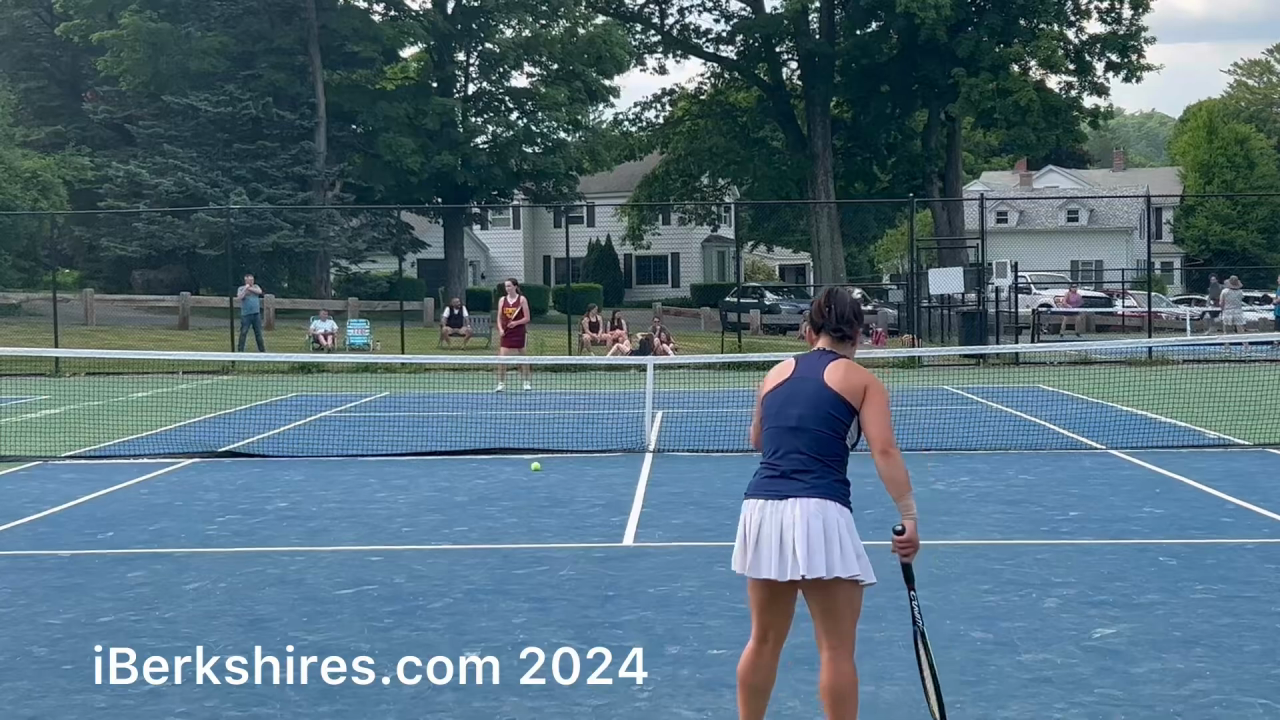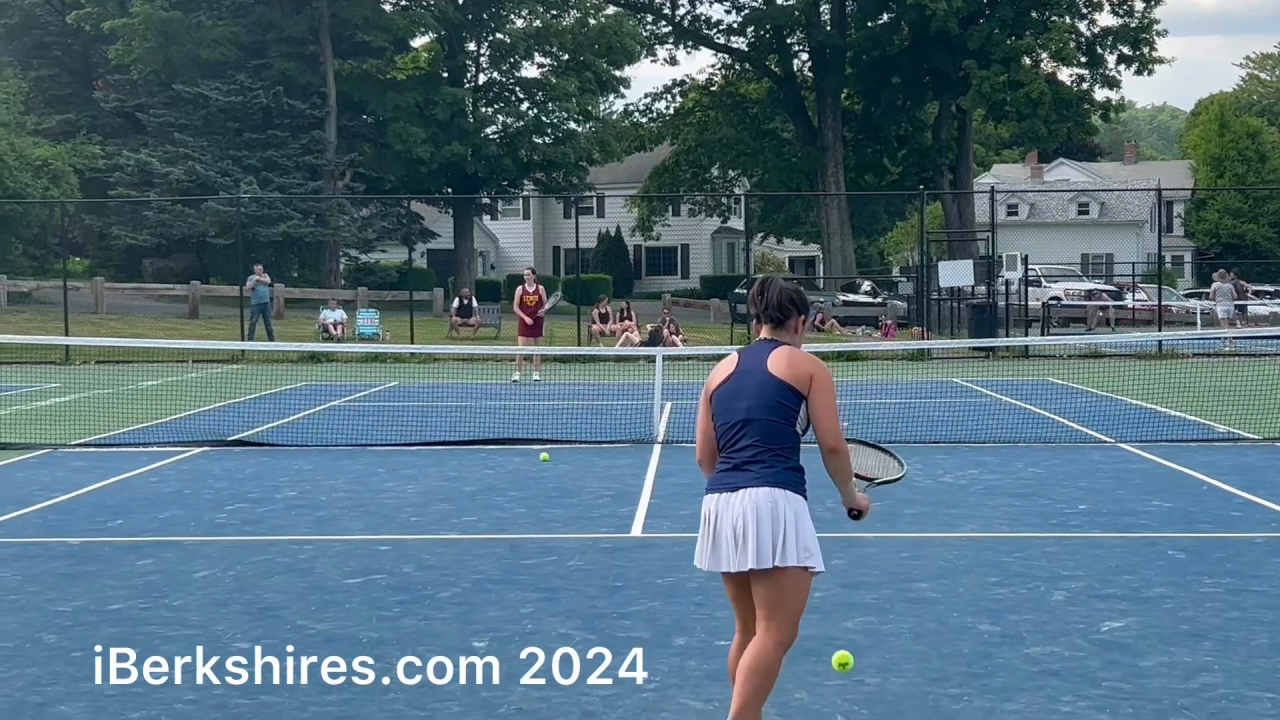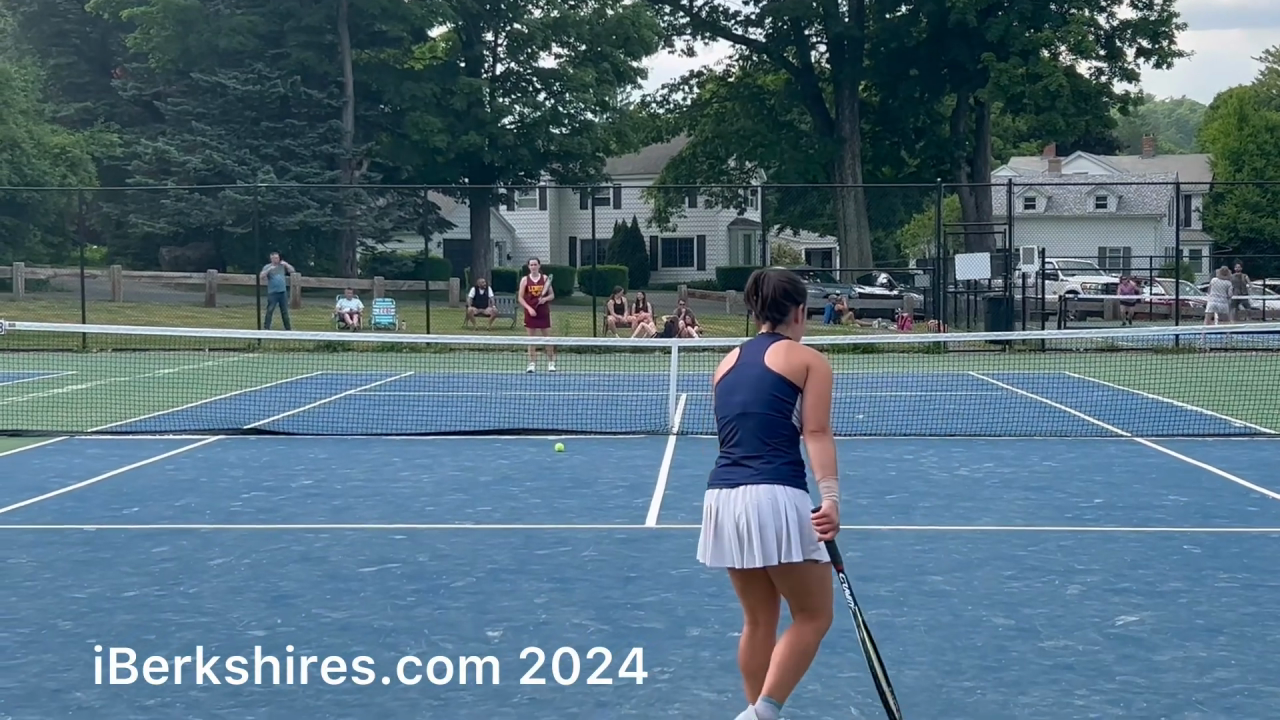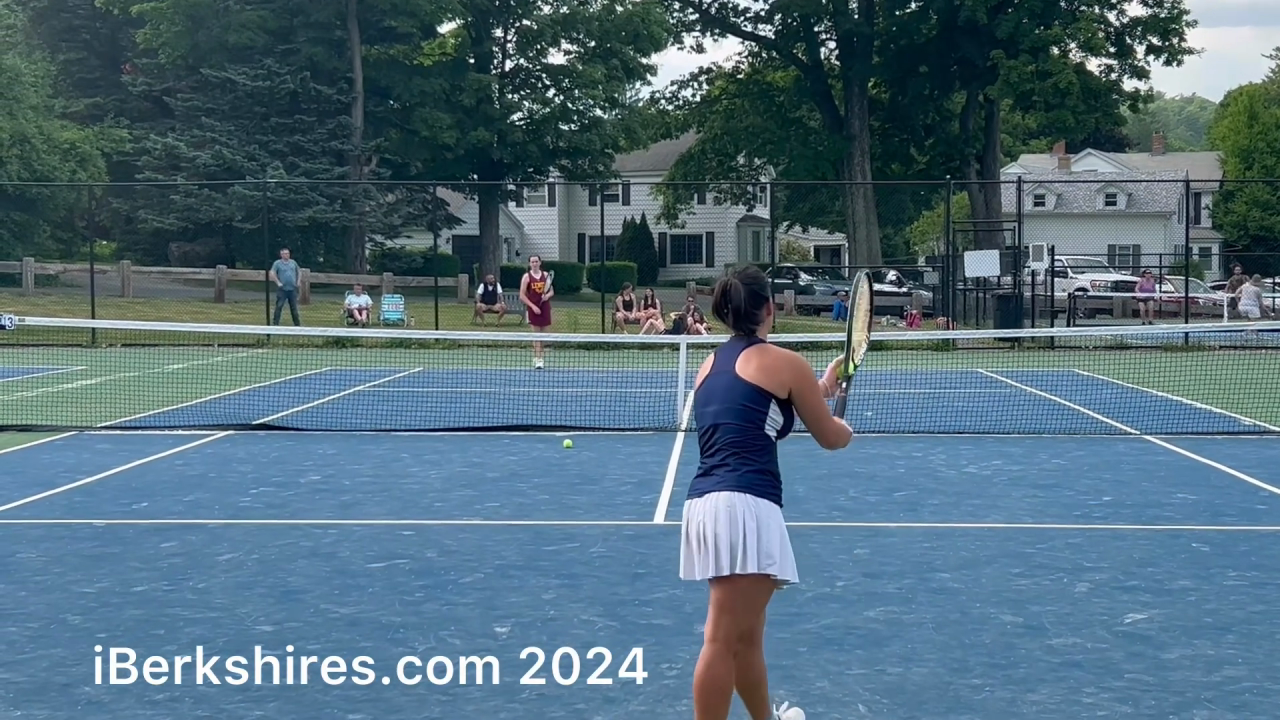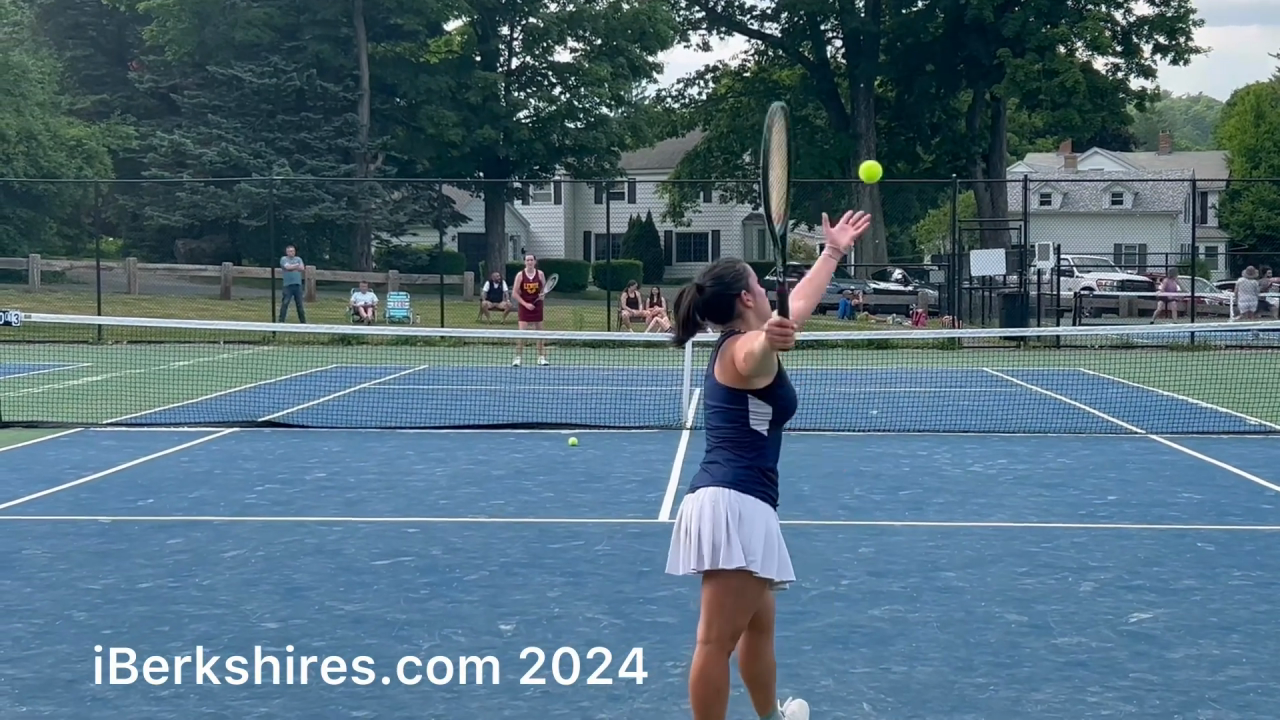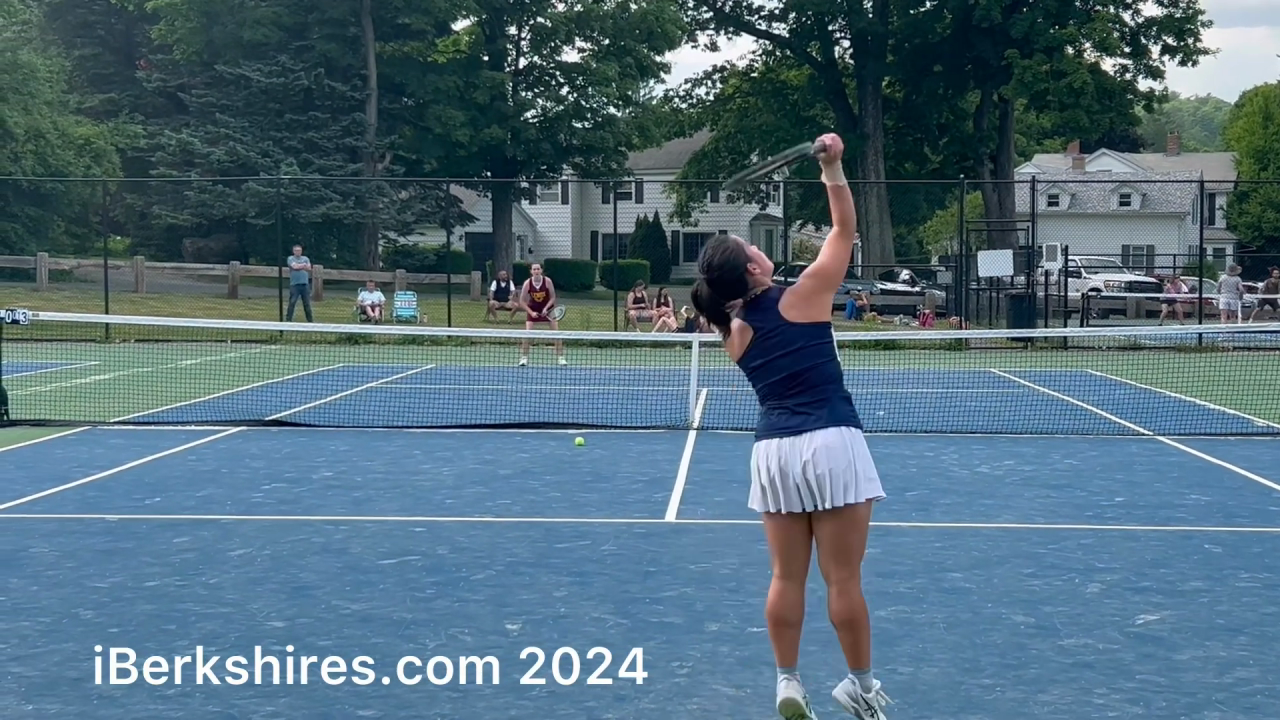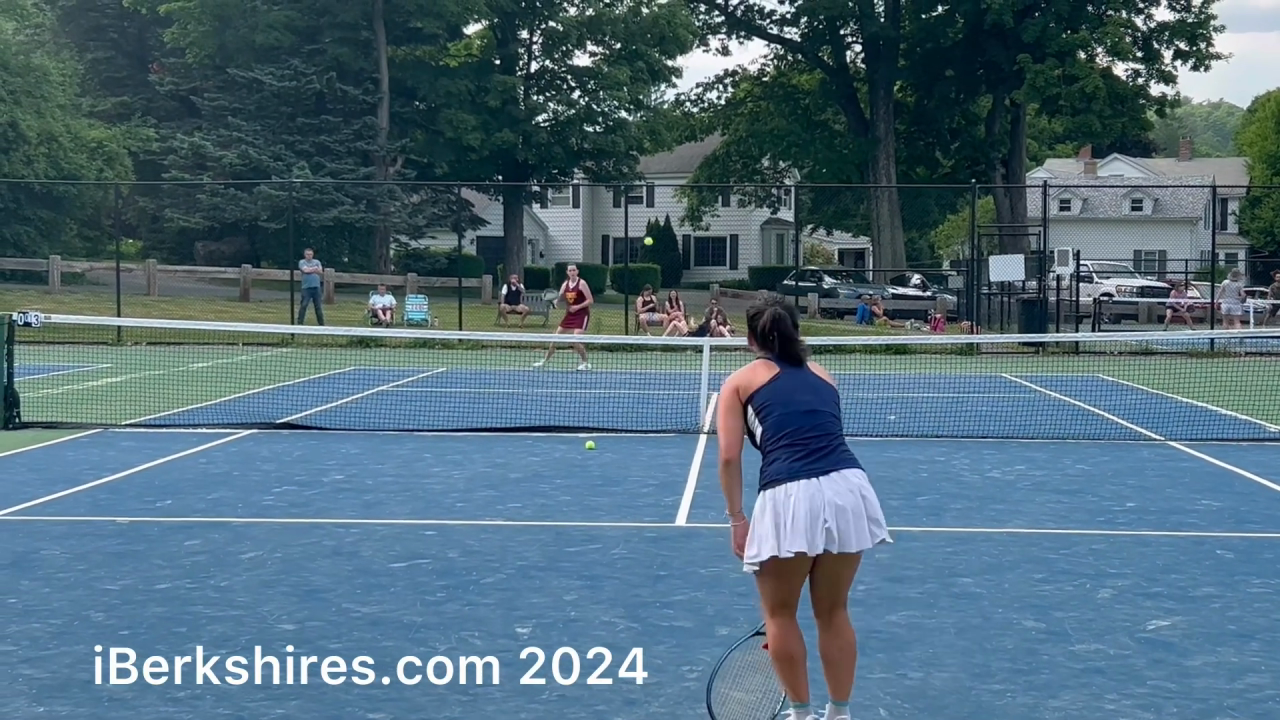
dt=0.7s
person 1, frame 1
left shoulder: (777, 373)
right shoulder: (863, 381)
right elbow: (884, 451)
right wrist: (909, 517)
left hip: (761, 509)
right hip: (818, 515)
left knee: (764, 639)
right knee: (837, 649)
person 1, frame 2
left shoulder: (721, 370)
right shoulder: (808, 366)
right elbow: (831, 446)
right wrist: (852, 496)
left hip: (720, 504)
right hip: (774, 503)
left knee: (748, 631)
right knee: (774, 635)
person 1, frame 3
left shoulder: (728, 362)
right shoulder: (809, 359)
right elbow: (816, 433)
right wrist: (830, 498)
left hip: (723, 497)
right hip: (777, 498)
left knee: (758, 621)
right knee: (814, 617)
person 1, frame 4
left shoulder: (710, 365)
right shoulder: (784, 362)
right elbow: (830, 436)
left wrist: (819, 390)
right wrist: (843, 428)
left hip: (704, 505)
right hip: (745, 508)
left knee: (746, 635)
right knee: (724, 641)
person 1, frame 5
left shoulder: (734, 347)
right shoulder: (745, 349)
left elbow: (797, 304)
right elbow: (761, 356)
left wrist: (834, 251)
right wrist: (771, 337)
left hip: (725, 502)
right hip: (735, 503)
left knee: (759, 622)
right knee: (718, 641)
person 1, frame 6
left shoulder: (735, 333)
right shoulder: (802, 297)
right elbow: (844, 234)
right wrist: (834, 171)
left hip: (776, 453)
right hip: (834, 446)
left knee: (787, 575)
right knee: (844, 576)
person 1, frame 7
left shoulder: (740, 381)
right shoulder: (821, 375)
left elbow: (729, 458)
left wrist: (737, 518)
left hip: (789, 498)
right hip: (848, 486)
left knee: (779, 613)
right knee: (831, 611)
